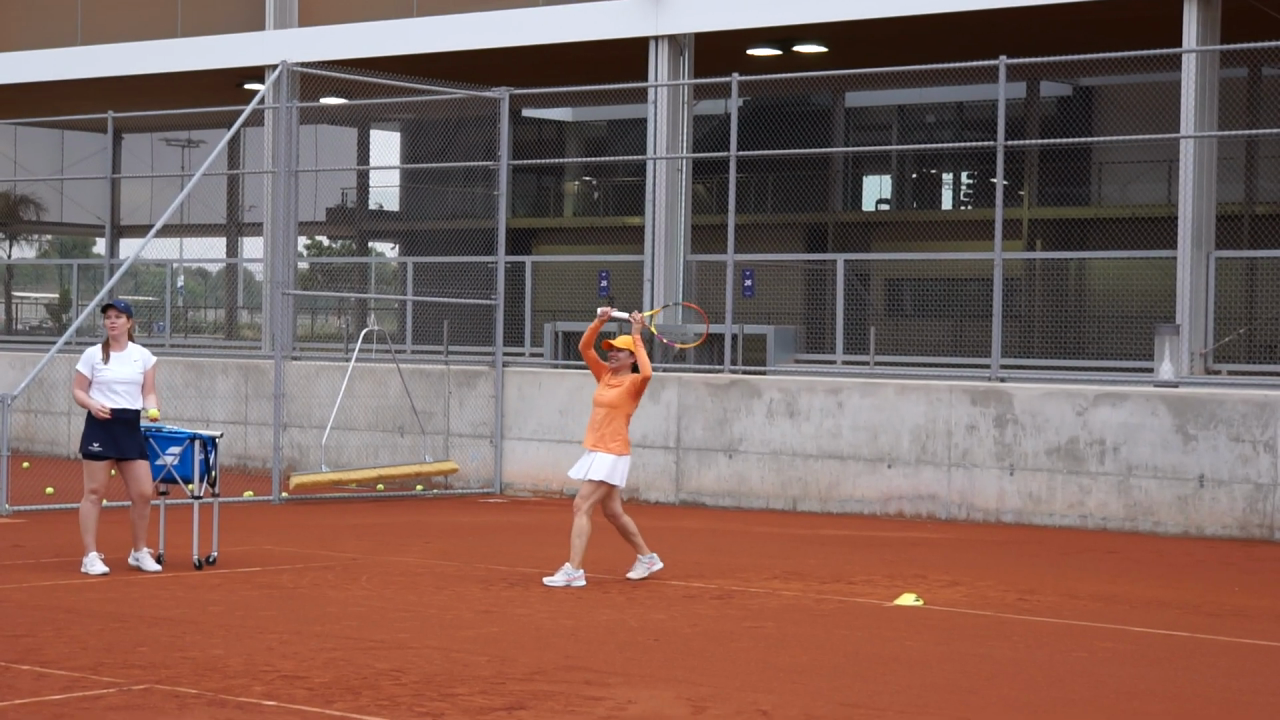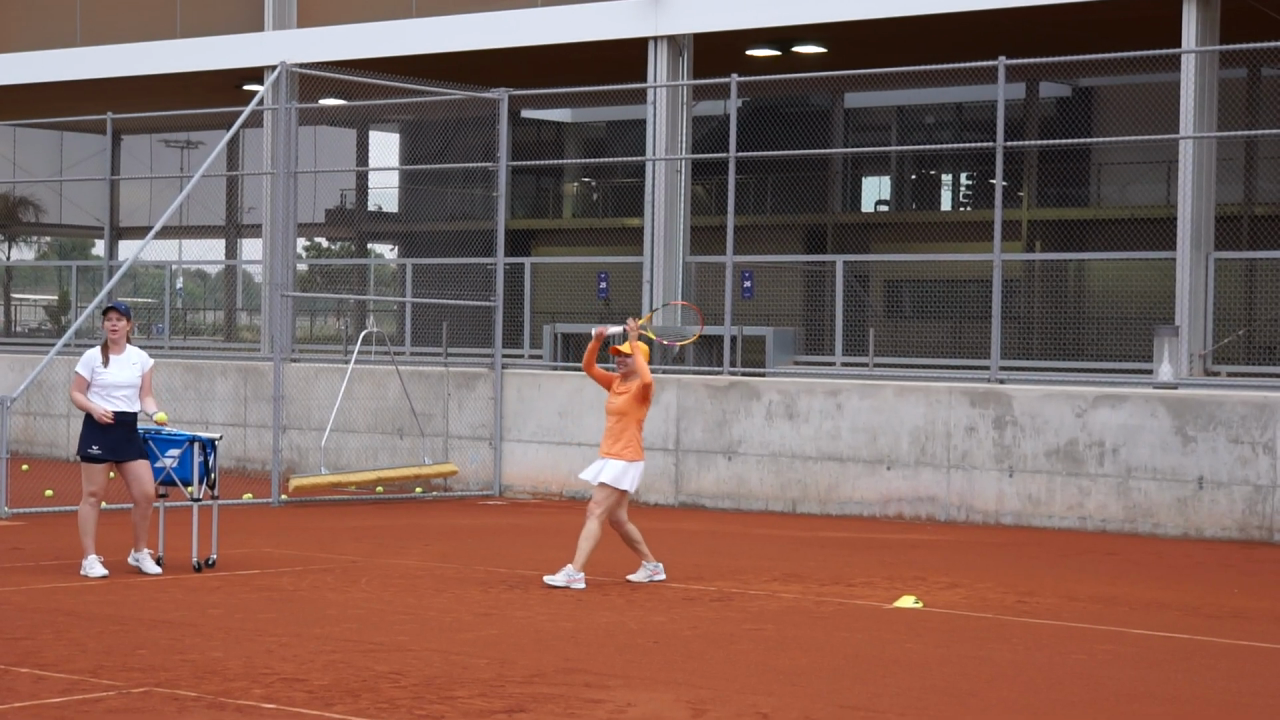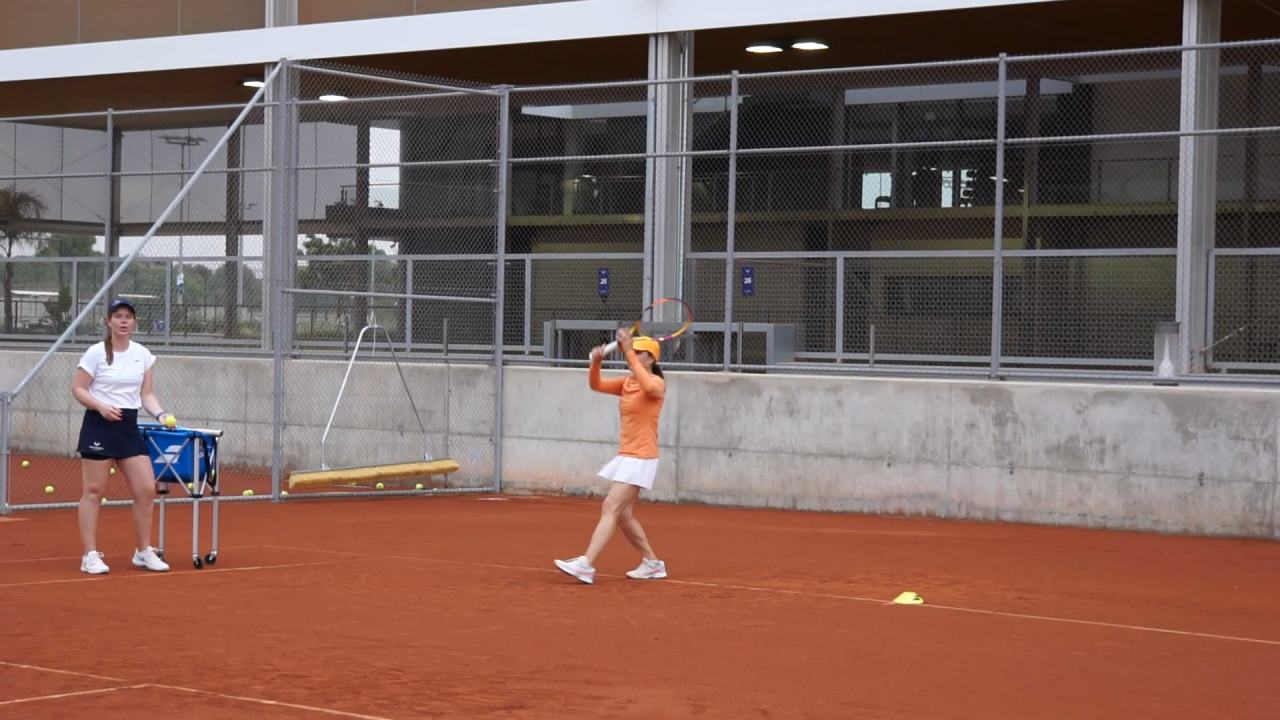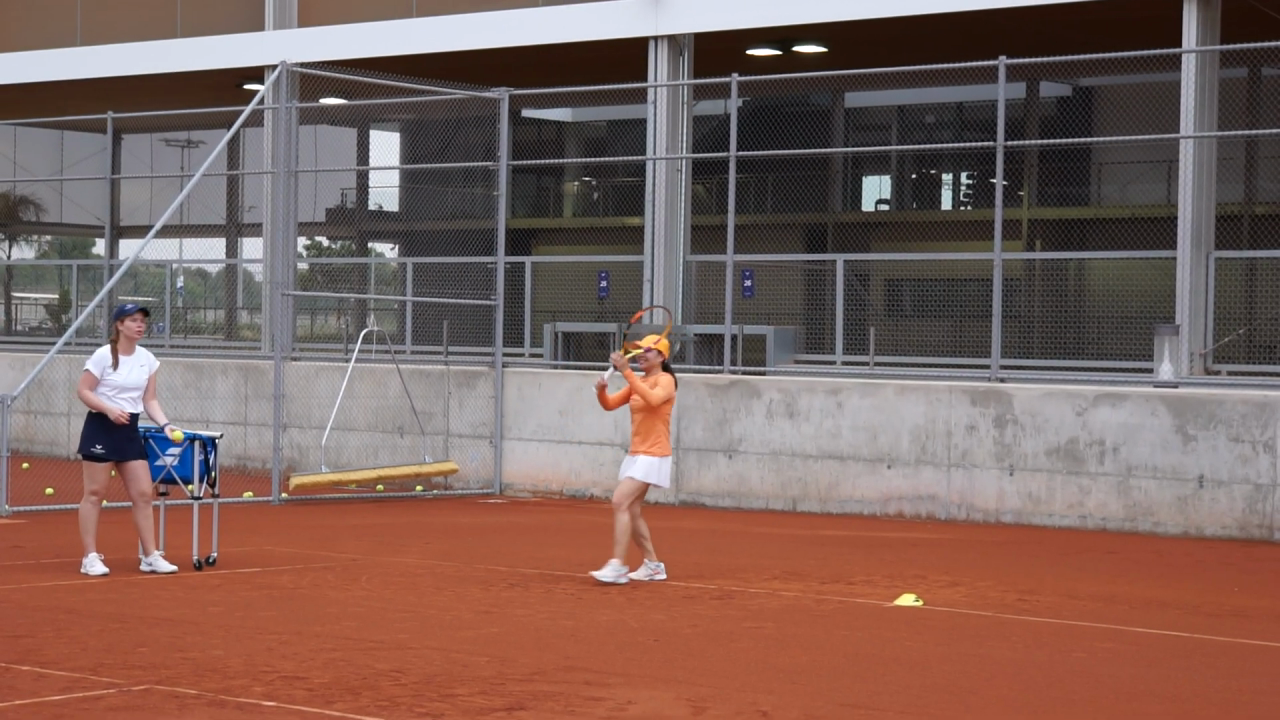
dt=0.1s
person 1, frame 1
left shoulder: (144, 356)
right shoulder: (93, 354)
left elbow: (149, 393)
right elbow: (77, 391)
left wrist: (153, 410)
right wrist: (92, 405)
left hip: (131, 428)
right hip: (100, 427)
left knee: (144, 494)
right knee: (94, 493)
left ankle: (140, 552)
right ankle: (90, 556)
person 1, frame 2
left shoulder: (141, 358)
right shoulder: (92, 357)
left elbow: (146, 396)
right elbow: (75, 393)
left wrist: (156, 414)
right wrist: (93, 409)
left hip: (128, 430)
right hip: (98, 429)
left knee: (146, 494)
right knee: (93, 495)
left ankle: (140, 552)
right ankle: (90, 559)
person 1, frame 3
left shoulder: (143, 355)
right shoulder: (96, 353)
left elbow: (146, 394)
right elbow: (78, 389)
left wrist: (161, 414)
right wrist: (100, 406)
left hip: (129, 427)
right hip: (99, 426)
left knee: (146, 490)
right knee: (94, 492)
left ankle: (144, 552)
right ankle: (90, 555)
person 1, frame 4
left shoulder: (148, 359)
right shoulder: (103, 355)
left elbow: (149, 400)
right elbow: (83, 391)
left wrist: (165, 424)
right wrist: (109, 409)
left hip: (130, 431)
right hip: (101, 428)
left knee: (143, 494)
right knee: (94, 494)
left ankle: (151, 557)
right ankle: (90, 557)
person 2, frame 1
left shoulder: (635, 382)
right shoulder: (606, 375)
left elbow: (645, 373)
right elbow: (584, 349)
left wrist: (635, 336)
right wrist: (598, 323)
left hip: (612, 456)
right hip: (597, 453)
left knee: (581, 508)
right knee: (612, 510)
left ankle: (573, 570)
right ankle: (647, 557)
person 2, frame 2
left shoulder: (642, 389)
right shoulder: (615, 382)
left elbow: (647, 379)
right elbow: (588, 366)
left wrist: (634, 342)
right wrist: (596, 340)
left hip: (625, 461)
right hip: (610, 459)
left knee: (594, 513)
right knee: (618, 519)
left ankle: (574, 572)
right ankle: (651, 565)
person 2, frame 3
left shoulder: (657, 384)
right shoulder: (625, 382)
left elbow: (647, 387)
right elbow: (596, 385)
left wrist: (633, 355)
right wrist: (595, 364)
left hip: (640, 459)
right hip: (625, 457)
left knee: (611, 509)
right knee: (623, 513)
left ankle: (585, 564)
right ankle: (652, 563)
person 2, frame 4
left shoulder: (665, 380)
right shoulder: (636, 383)
left elbow: (652, 400)
right elbow: (609, 404)
left wrist: (626, 372)
right wrist: (601, 390)
left hip: (654, 456)
right hip: (636, 455)
left knee: (619, 502)
right knee: (632, 512)
left ankle: (617, 564)
right ankle: (652, 564)
